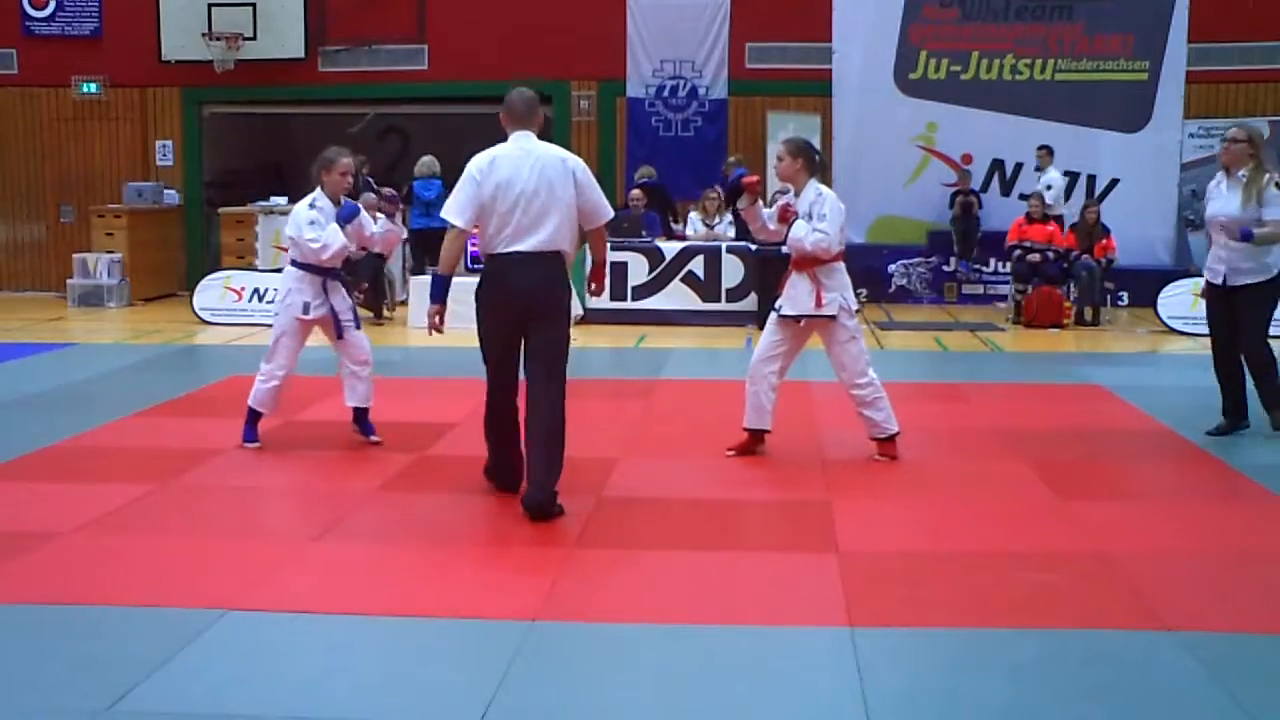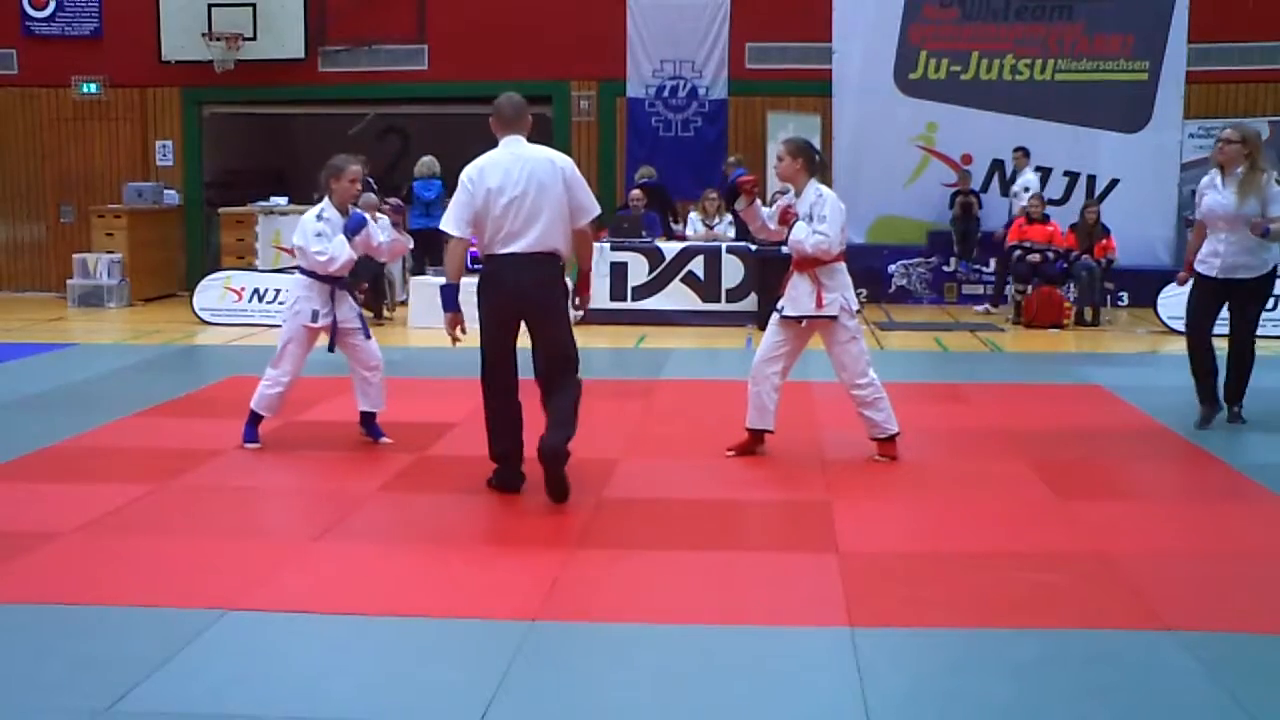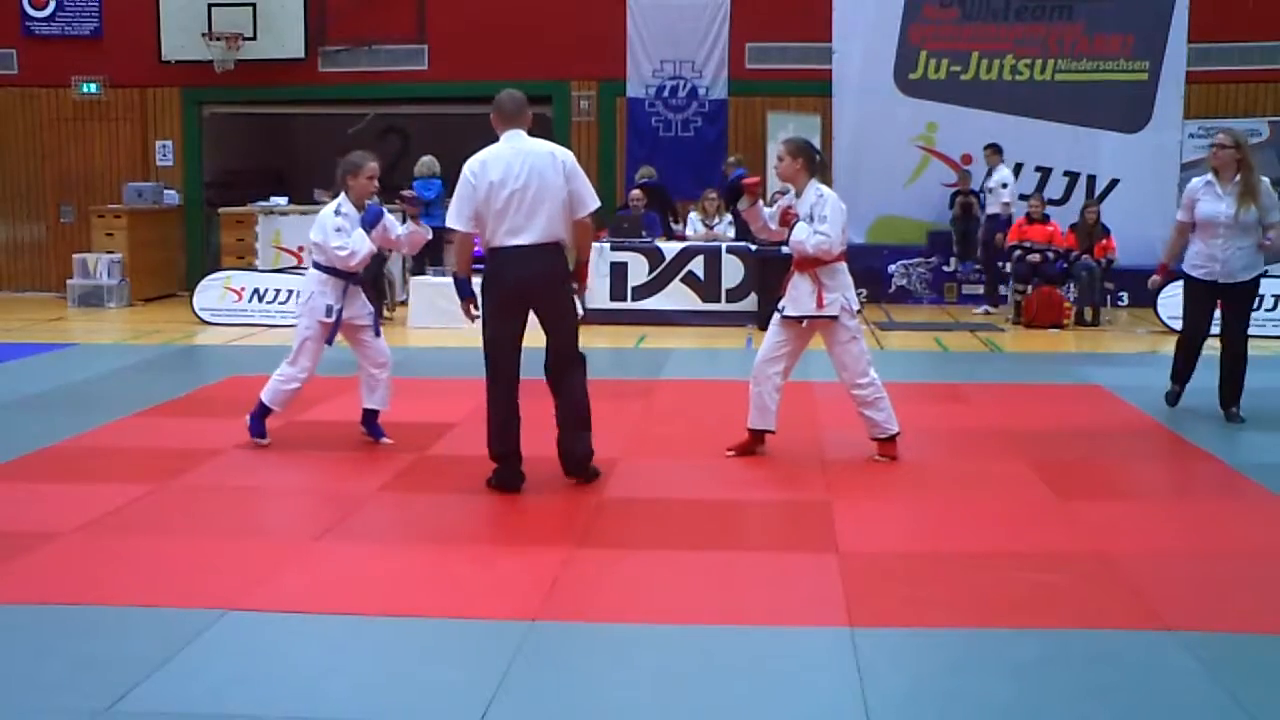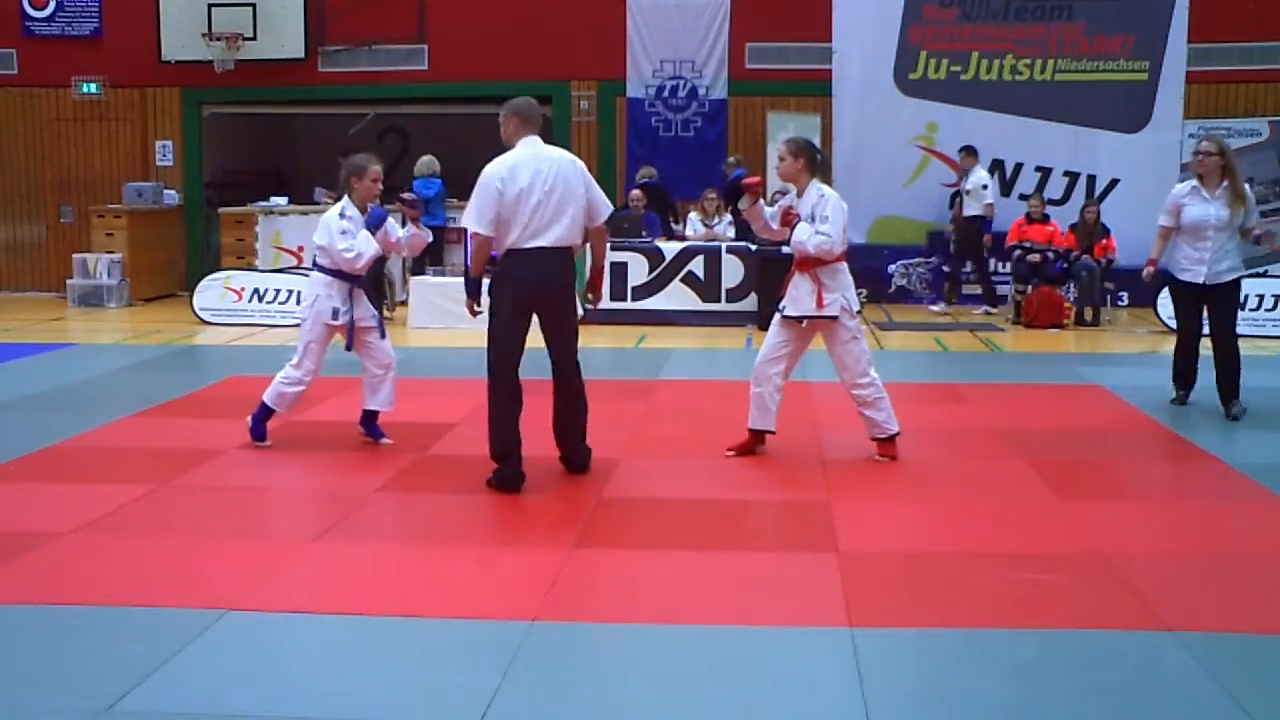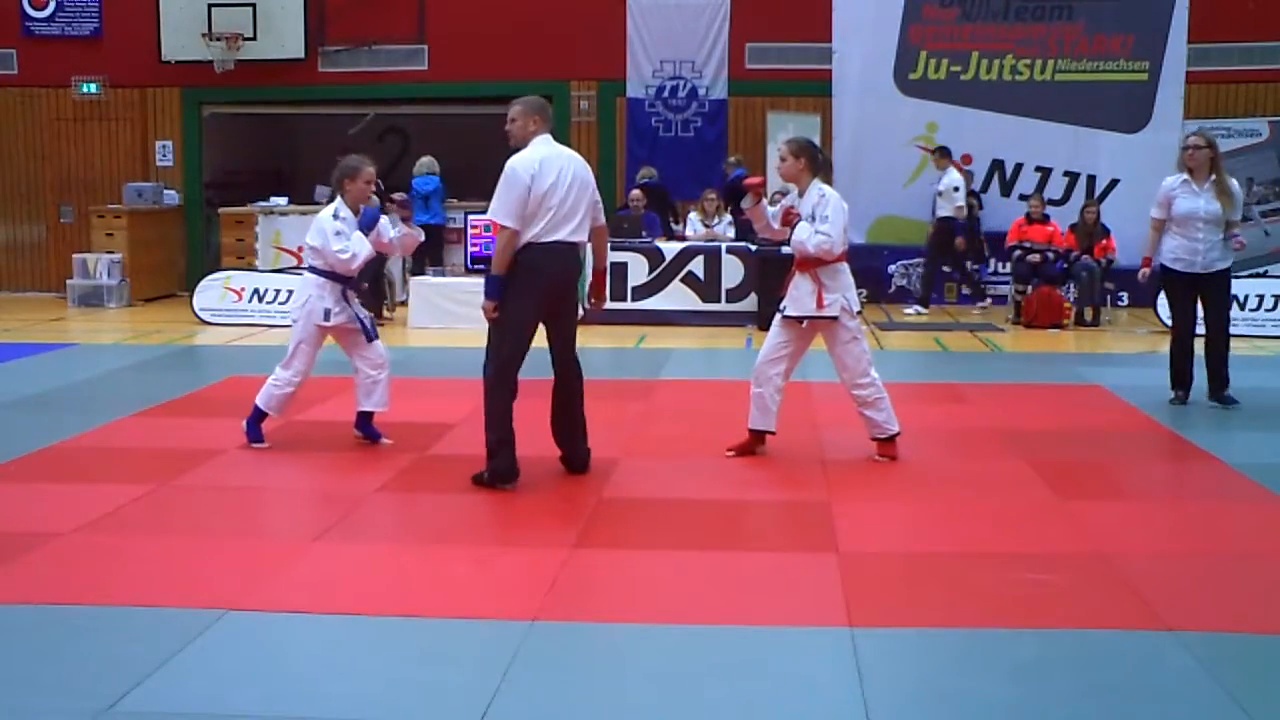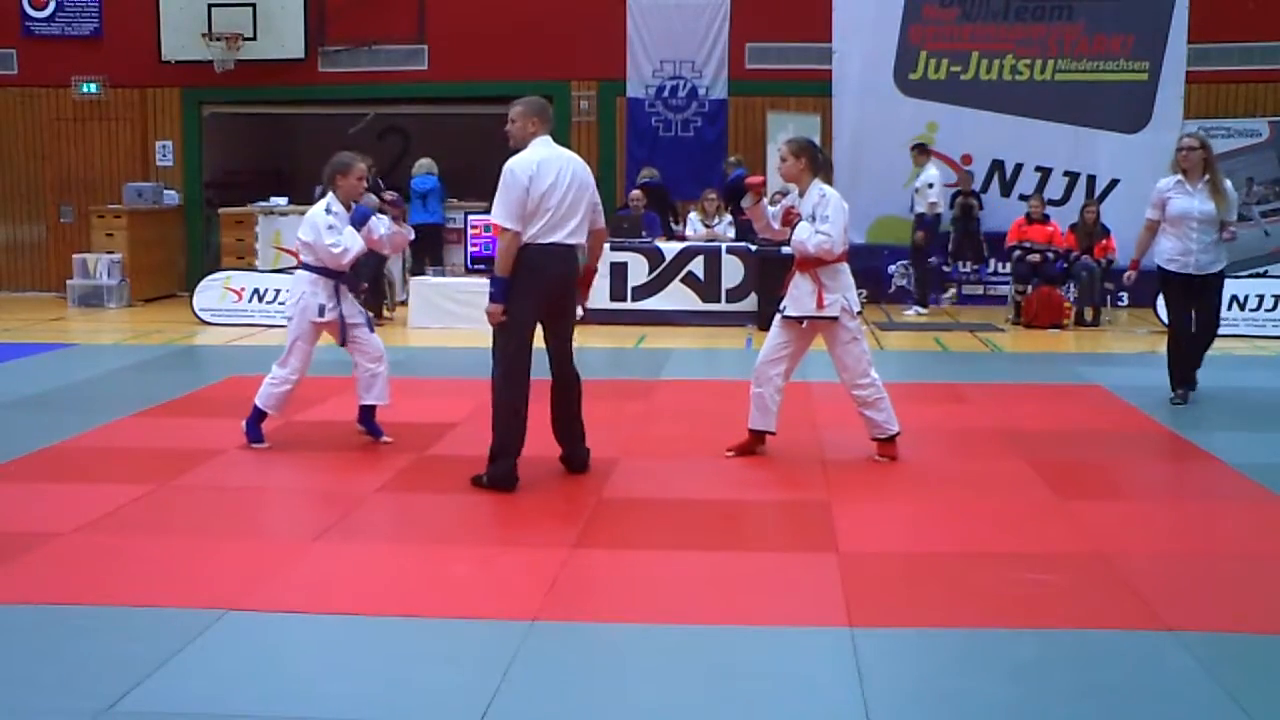
dt=0.2s
person 1, frame 1
left shoulder: (483, 163)
right shoulder: (568, 163)
left elbow: (457, 232)
right elbow: (596, 226)
left wrist: (438, 292)
right wrist: (599, 269)
left hip: (500, 277)
right hip: (547, 276)
left knee: (501, 380)
right knee: (546, 383)
left ankle: (506, 470)
right ankle: (541, 491)
person 1, frame 2
left shoulder: (477, 171)
right shoulder: (558, 163)
left elbow: (458, 240)
right elbow: (583, 230)
left wrist: (450, 300)
right wrist: (583, 279)
left hip: (498, 278)
right hip: (545, 276)
left knee: (499, 377)
right knee: (560, 372)
left ankle: (508, 469)
right ankle: (554, 445)
person 1, frame 3
left shoulder: (478, 165)
right shoulder: (559, 156)
left elbow: (463, 235)
right elbow: (583, 221)
left wrist: (463, 285)
right wrist: (581, 267)
left hip: (502, 270)
right hip: (549, 265)
left knee: (502, 372)
right knee: (566, 362)
left ankle: (508, 468)
right ankle: (577, 455)
person 1, frame 4
left shoulder: (498, 169)
right shoulder: (571, 164)
left elbow: (482, 237)
right elbow: (598, 227)
left wrist: (473, 283)
right wrist: (596, 275)
left hip: (515, 271)
right hip: (559, 269)
left knee: (503, 371)
right knee: (565, 364)
left ankle: (508, 468)
right ankle: (575, 454)
person 1, frame 5
left shoulder: (520, 164)
right shoulder: (579, 163)
left elbow: (508, 233)
right elbow: (599, 227)
left wrist: (492, 289)
right wrist: (599, 276)
left hip: (531, 266)
right hip: (567, 265)
left knee: (501, 365)
right knee: (566, 361)
left ankle: (501, 463)
right ankle: (575, 453)
person 1, frame 6
left shoulder: (520, 165)
right shoulder: (579, 165)
left elbow: (510, 235)
right elbow: (598, 230)
left wrist: (497, 292)
right wrist: (585, 276)
left hip: (530, 267)
right hip: (565, 267)
left knee: (511, 369)
right knee: (562, 360)
left ankle: (502, 469)
right ankle: (575, 453)
person 2, frame 1
left shoulder: (824, 198)
right shoulder: (791, 201)
left elbow: (825, 244)
right elbow: (764, 231)
left wrist: (794, 224)
right wrist: (750, 200)
left hip: (828, 291)
right hip: (796, 289)
left knee: (855, 372)
right knee: (763, 363)
left ankle: (885, 436)
right ankle: (755, 435)
person 2, frame 2
left shoulder: (825, 199)
right shoulder: (790, 201)
left elbow: (826, 246)
right elbow: (764, 229)
left wrist: (794, 226)
right wrist: (749, 201)
left hip: (829, 291)
right hip: (798, 289)
left knee: (856, 372)
right knee: (765, 364)
left ankle: (886, 436)
right ankle: (756, 436)
person 2, frame 3
left shoulder: (825, 199)
right shoulder: (791, 201)
left elbow: (828, 246)
right elbow: (765, 229)
left wrist: (795, 226)
right wrist: (751, 201)
left hip: (830, 291)
right hip: (799, 289)
left knee: (857, 371)
right knee: (766, 364)
left ankle: (886, 436)
right ankle: (756, 436)
person 2, frame 4
left shoulder: (827, 198)
right shoulder: (793, 200)
left elbow: (829, 246)
right elbow: (767, 229)
left wrist: (796, 226)
right wrist: (752, 201)
left hip: (831, 291)
right hip: (800, 289)
left knee: (857, 371)
right knee: (767, 365)
left ankle: (886, 436)
right ankle: (756, 436)
person 2, frame 5
left shoulder: (828, 198)
right shoulder: (795, 200)
left elbow: (829, 246)
right elbow: (769, 228)
left wrist: (797, 226)
right wrist: (755, 201)
left hip: (831, 291)
right hip: (801, 289)
left knee: (858, 372)
right knee: (768, 364)
left ankle: (886, 436)
right ankle: (757, 436)
person 2, frame 6
left shoulder: (828, 199)
right shoulder: (795, 200)
left elbow: (830, 246)
right elbow: (768, 228)
left wrist: (797, 226)
right wrist: (755, 200)
left hip: (831, 291)
right hip: (801, 289)
left knee: (857, 372)
right knee: (768, 364)
left ankle: (886, 436)
right ankle: (757, 436)
person 3, frame 1
left shoulder: (350, 209)
right shoulder: (306, 209)
right elbow: (318, 250)
right wrist: (340, 225)
left hip: (332, 289)
right hip: (301, 289)
left knee: (359, 353)
right knee: (279, 361)
left ankle: (361, 419)
right ankle: (251, 423)
person 3, frame 2
left shoulder: (358, 219)
right shoulder: (313, 219)
left elbow: (386, 252)
right elbow: (324, 262)
right wrist: (348, 236)
left hip: (339, 297)
right hip: (308, 296)
left knee: (370, 360)
right knee: (284, 367)
left ankle: (369, 423)
right ankle: (252, 424)
person 3, frame 3
left shoulder: (374, 213)
right shoulder: (331, 215)
left elbow: (406, 244)
right elbow: (345, 257)
left wrist: (415, 219)
right wrist: (366, 229)
left hip: (351, 293)
right hip: (322, 291)
left knee: (378, 357)
right knee: (300, 363)
left ankle: (370, 422)
right ankle: (258, 417)
person 3, frame 4
left shoulder: (374, 216)
right shoulder: (336, 218)
left elbow: (407, 246)
right elbow: (352, 260)
left wrist: (414, 221)
right wrist: (371, 231)
left hip: (353, 296)
right hip: (326, 294)
left knee: (382, 359)
right knee: (304, 367)
left ankle: (369, 422)
right ankle: (259, 419)
person 3, frame 5
left shoulder: (367, 216)
right shoulder: (329, 219)
left elbow: (399, 247)
right elbow: (345, 261)
left wrist: (405, 220)
right wrist: (365, 232)
left hip: (344, 297)
right hip: (317, 296)
left knee: (375, 359)
right knee: (294, 367)
left ankle: (365, 423)
right ankle: (254, 422)
person 3, frame 6
left shoulder: (356, 213)
right shoulder: (320, 214)
left elbow: (389, 245)
right elbow: (337, 255)
right wrist: (355, 227)
left hip: (339, 293)
right hip: (312, 293)
left knee: (372, 352)
right knee: (292, 365)
left ankle: (367, 419)
right ankle: (253, 423)
person 4, frame 1
right shoulder: (1215, 186)
left wrist: (1245, 235)
right wrist: (1208, 280)
right hip: (1220, 279)
left knee: (1254, 345)
right knee: (1223, 349)
right ankle: (1235, 415)
person 4, frame 2
right shoulder: (1208, 183)
right wrist: (1187, 267)
left hip: (1255, 274)
right hip: (1210, 271)
left knee: (1242, 339)
right knee: (1196, 332)
left ankle: (1234, 402)
right ankle: (1208, 401)
person 4, frame 3
right shoulder: (1197, 187)
right elbow: (1181, 232)
right wrist: (1162, 270)
left hip: (1243, 277)
right hip: (1199, 273)
left knee: (1234, 340)
right knee: (1192, 334)
left ankle: (1231, 404)
right ankle: (1177, 383)
person 4, frame 4
left shoulder: (1241, 194)
right shoulder: (1181, 192)
left elbow: (1246, 232)
right elbow: (1163, 235)
left wrist: (1261, 238)
right wrist: (1152, 263)
left hip: (1226, 277)
right hip: (1185, 276)
left knee: (1225, 337)
right knee: (1188, 336)
left ankle: (1231, 399)
right ankle: (1182, 388)
person 4, frame 5
left shoulder: (1228, 187)
right shoulder: (1171, 185)
left elbow: (1231, 227)
right elbow: (1156, 228)
left wrist: (1235, 239)
right wrist: (1147, 262)
left hip: (1217, 268)
right hip: (1176, 268)
left knee: (1219, 326)
right knee: (1183, 329)
left ankle: (1219, 388)
right ankle: (1181, 388)
person 4, frame 6
left shoulder: (1223, 188)
right shoulder: (1165, 186)
left elbow: (1228, 226)
right elbow: (1149, 229)
left wrist: (1229, 234)
right wrist: (1134, 265)
left hip: (1211, 268)
right hip: (1173, 267)
left knee: (1208, 325)
right knee: (1179, 327)
left ankle: (1190, 370)
right ankle: (1180, 386)
